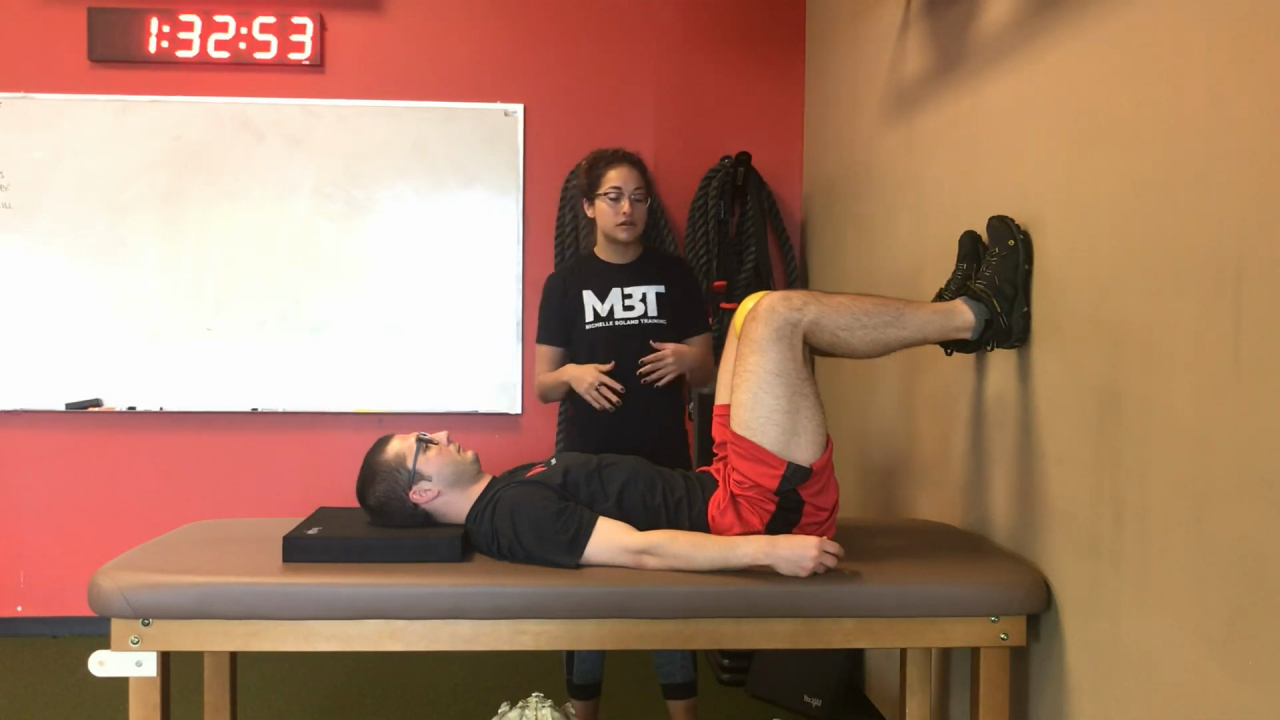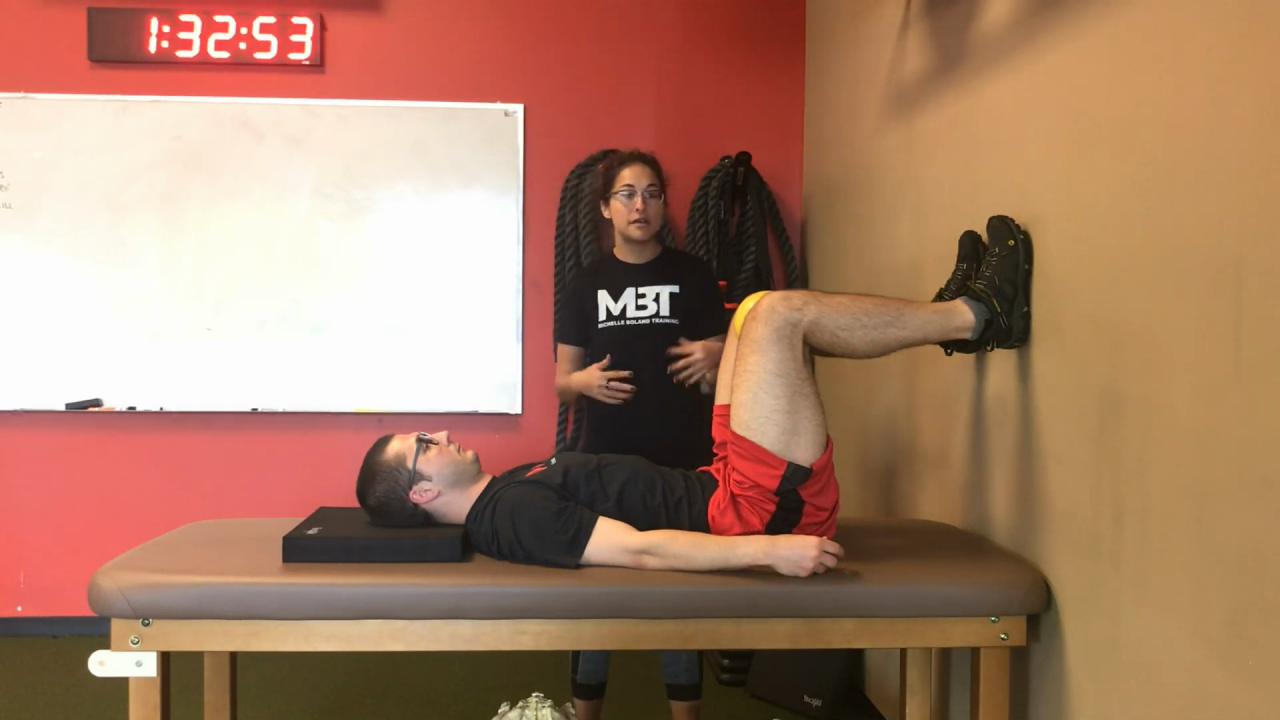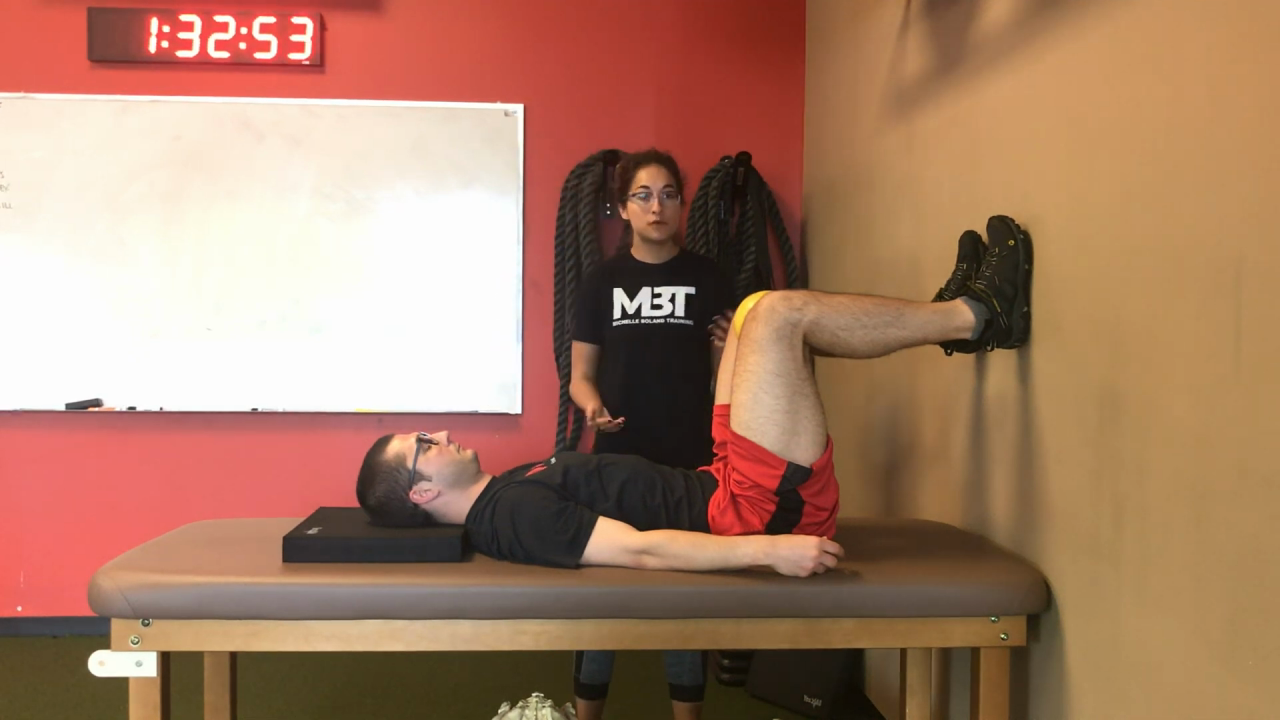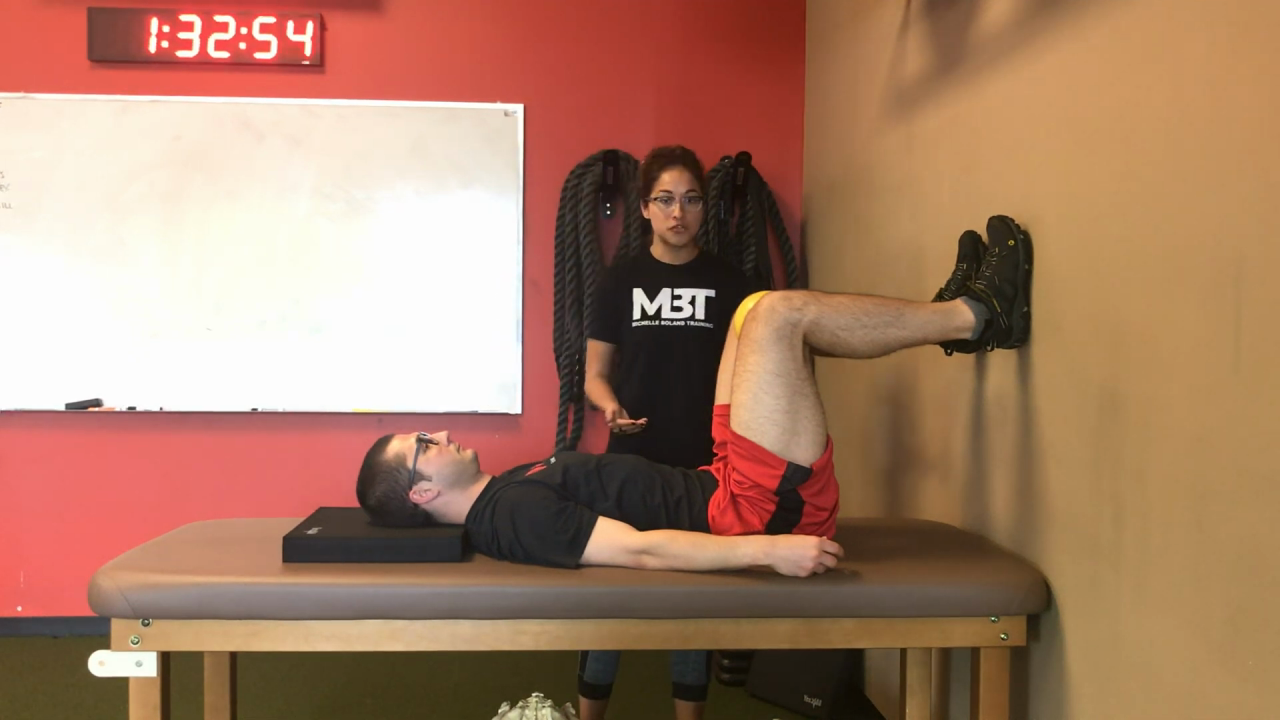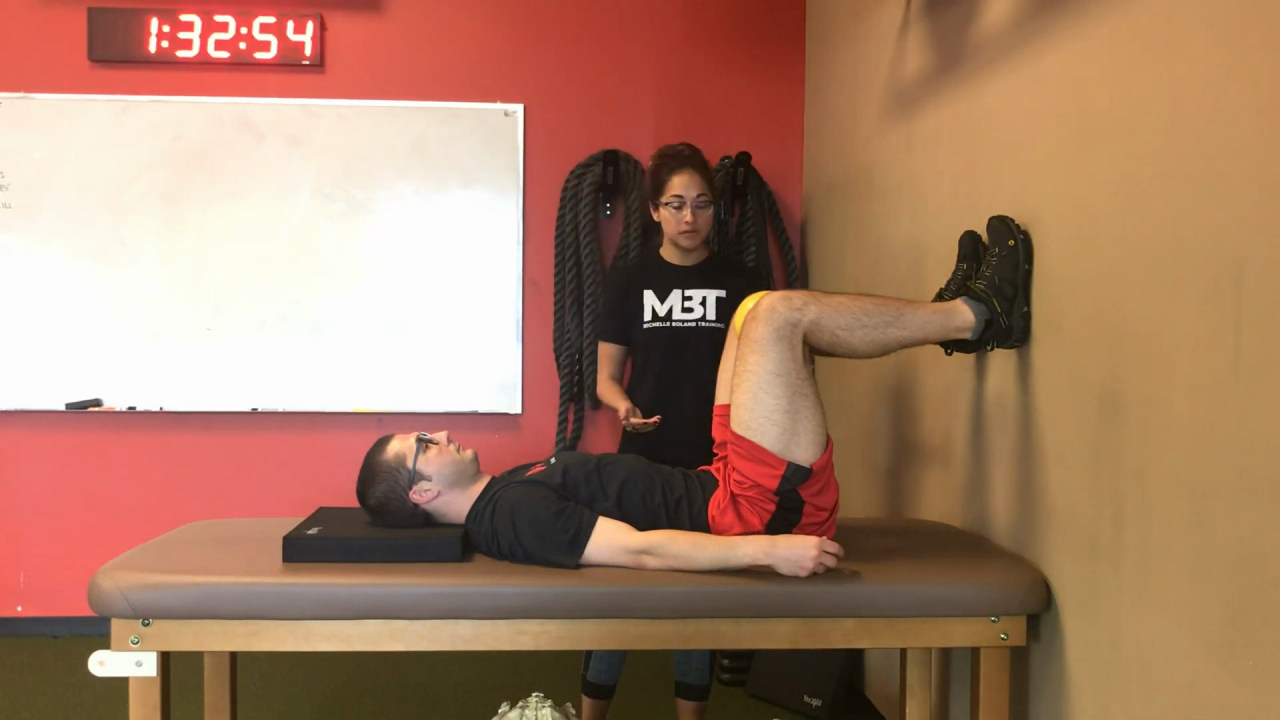
dt=0.3s
person 1, frame 1
left shoulder: (504, 491)
right shoulder: (513, 519)
right elbow: (637, 550)
right wrist: (772, 545)
left hip: (719, 491)
right hip: (746, 514)
left knee: (760, 312)
right knee: (778, 311)
left ankle: (954, 312)
right ankle: (976, 312)
person 1, frame 2
left shoulder: (508, 490)
right shoulder: (512, 514)
right elbow: (640, 550)
right wrist: (770, 548)
left hip: (720, 489)
right hip: (751, 510)
left knee: (760, 311)
right knee: (778, 314)
left ankle: (958, 314)
right ankle: (975, 314)
person 1, frame 3
left shoulder: (507, 492)
right shoulder: (512, 515)
right elbow: (639, 550)
right wrist: (769, 549)
left hip: (719, 487)
right hip: (753, 510)
left knee: (761, 313)
right knee: (778, 313)
left ankle: (956, 313)
right ankle: (976, 314)
person 1, frame 4
left shoulder: (505, 494)
right shoulder: (509, 513)
right elbow: (639, 551)
right wrist: (769, 549)
left hip: (716, 488)
right hip: (750, 513)
left knee: (761, 311)
right knee: (778, 312)
left ankle: (957, 316)
right ankle: (974, 318)
person 1, frame 5
left shoulder: (506, 491)
right shoulder: (510, 516)
right elbow: (639, 550)
right wrist: (770, 549)
left hip: (718, 488)
right hip: (751, 512)
left knee: (762, 309)
right knee: (778, 314)
left ankle: (953, 315)
right ankle: (975, 316)
person 2, frame 1
left shoulder: (676, 275)
right shoulder: (565, 283)
left elbow: (706, 372)
right elbow: (543, 385)
left wrist: (687, 361)
right wrist: (573, 374)
left hip: (664, 459)
right hip: (590, 461)
person 2, frame 2
left shoulder: (694, 275)
right shoulder: (587, 283)
left elbow: (722, 370)
right elbow: (562, 382)
left wrist: (713, 360)
right wrist: (583, 381)
left hip: (680, 461)
right hip: (606, 462)
person 2, frame 3
left shoulder: (709, 279)
right shoulder: (603, 280)
right elbow: (581, 375)
right wrist: (593, 407)
left hip: (691, 461)
right hip: (618, 460)
person 2, frame 4
left shoulder: (729, 282)
right shoulder: (621, 279)
right elbow: (595, 374)
right wrist: (611, 407)
left hip: (703, 462)
right hip: (632, 461)
person 2, frame 5
left shoulder: (740, 281)
right shoulder: (629, 281)
right elbow: (607, 376)
right wrist: (623, 405)
left hip: (713, 462)
right hip: (643, 462)
